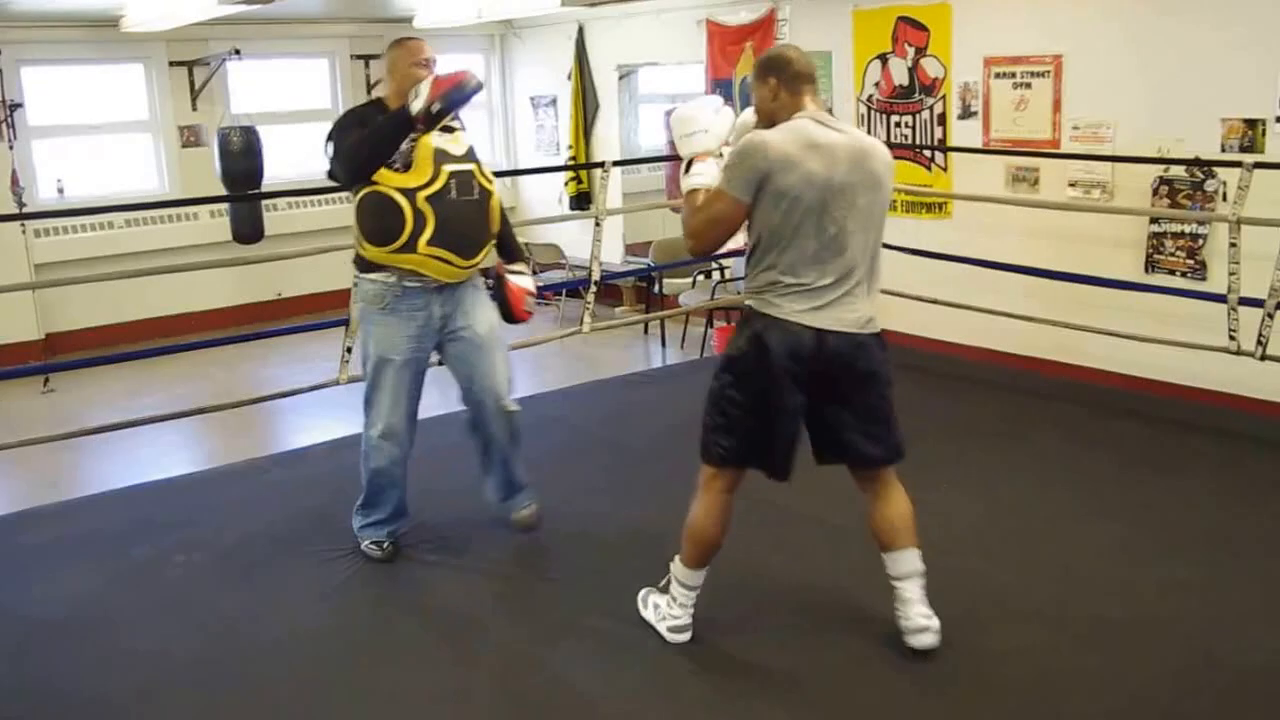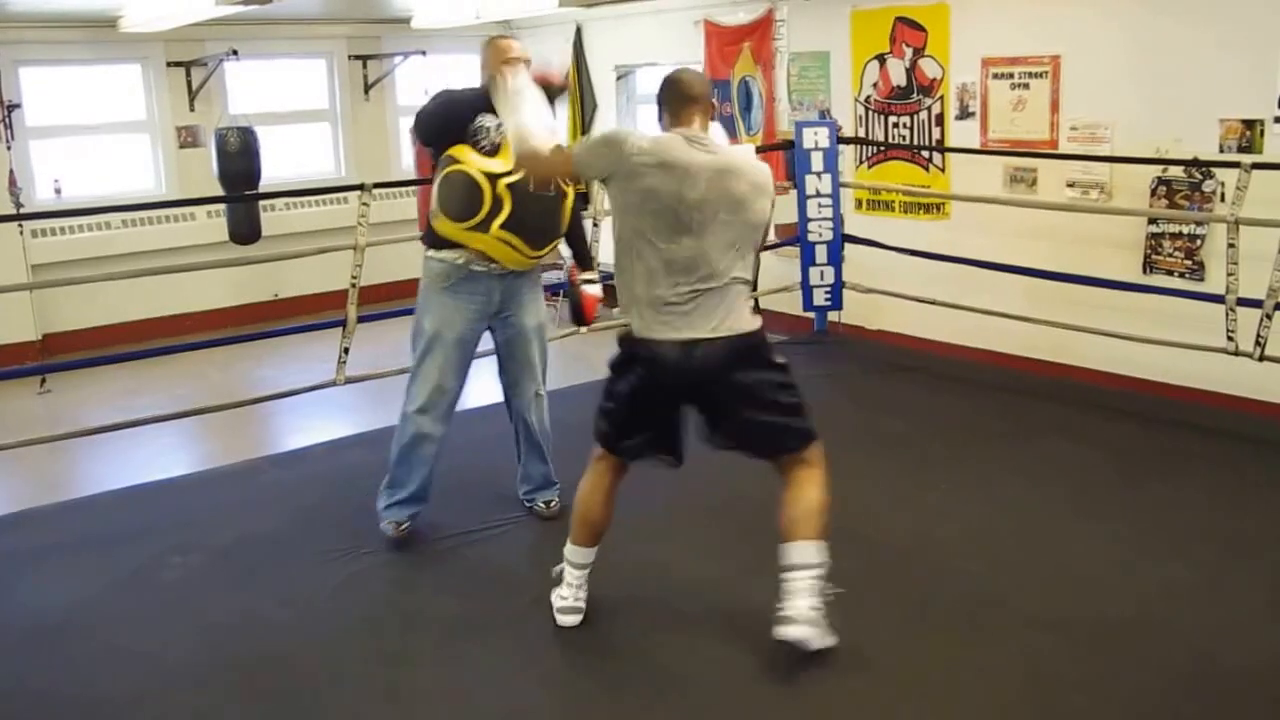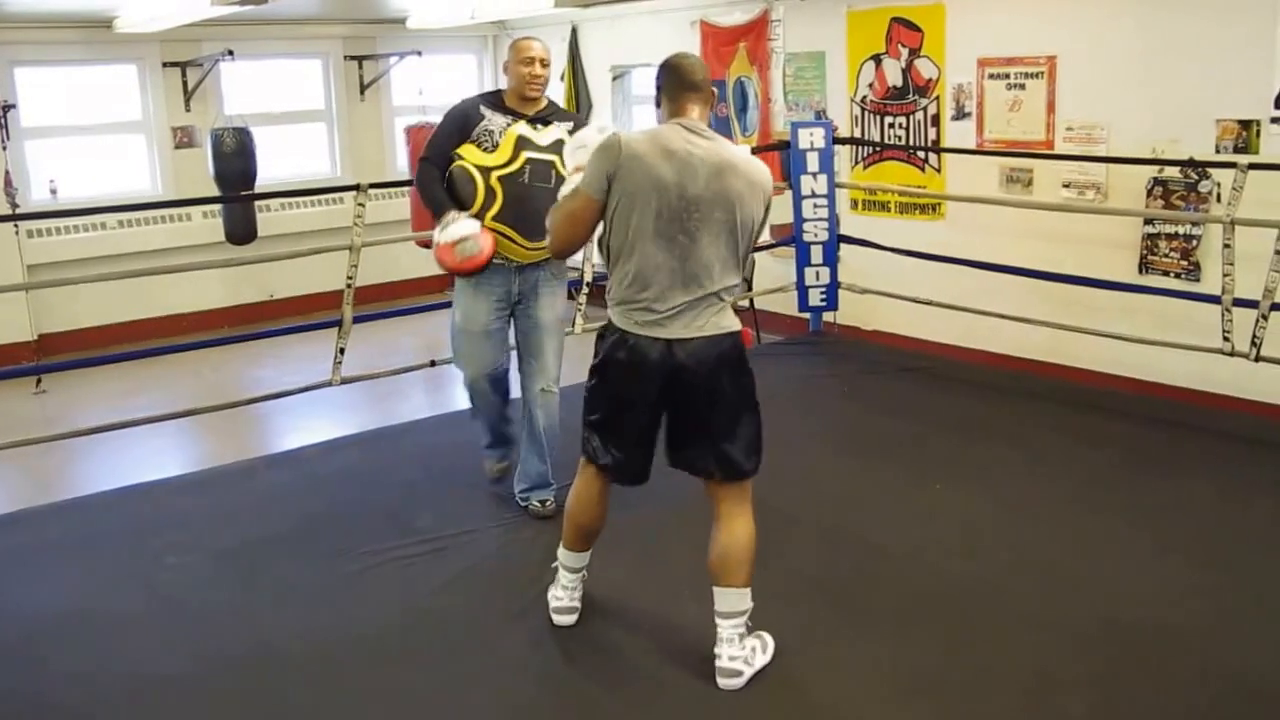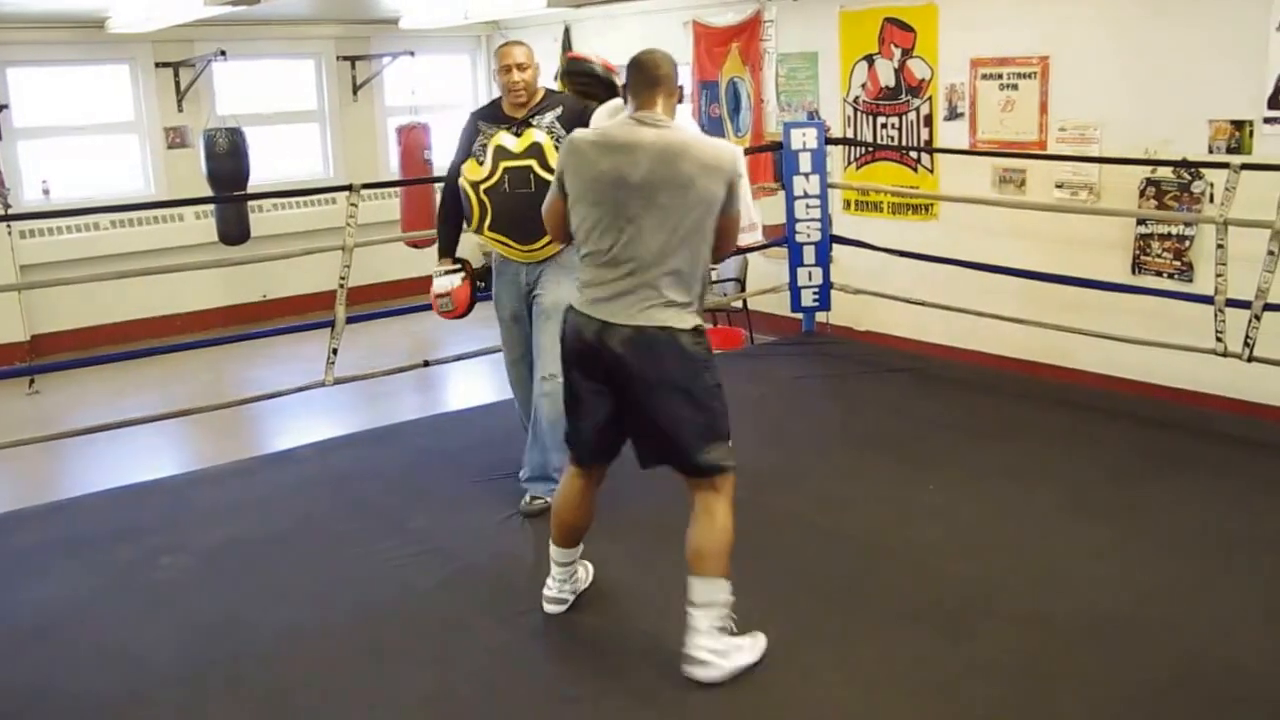
dt=0.4s
person 1, frame 1
left shoulder: (760, 150)
right shoulder: (875, 152)
left elbow: (700, 236)
left wrist: (698, 162)
left hip: (775, 335)
right hip: (855, 340)
left knee: (717, 478)
right knee: (880, 474)
left ankle: (675, 607)
right ankle: (915, 611)
person 1, frame 2
left shoulder: (625, 151)
right shoulder: (756, 172)
left elbow: (533, 160)
left hip: (651, 347)
right hip: (734, 346)
left knee: (607, 462)
right knee: (804, 463)
left ankle: (572, 591)
right ankle: (801, 609)
person 1, frame 3
left shoulder: (620, 150)
right shoulder: (754, 173)
left elbow: (560, 243)
left wrist: (576, 184)
left hip: (630, 344)
right hip: (713, 348)
left knee: (596, 471)
right knee: (732, 496)
left ankle: (566, 593)
right ankle: (733, 646)
person 1, frame 4
left shoulder: (581, 147)
right shoulder: (717, 159)
left elbow: (557, 230)
right elbow: (722, 247)
left hip: (588, 329)
right hip: (665, 339)
left knee: (583, 467)
right knee: (713, 483)
left ankle: (561, 581)
right ankle: (708, 638)
person 2, frame 1
left shoulder: (450, 126)
right shoulder: (365, 127)
left elbow: (484, 197)
right elbow: (347, 162)
left wrist: (513, 258)
right wrist: (411, 108)
left hip: (464, 290)
right hip: (395, 297)
left knee: (494, 398)
right knee: (389, 422)
left ankle: (514, 493)
right ankle: (378, 521)
person 2, frame 2
right shoulder: (461, 108)
left elbow: (564, 201)
right elbow: (427, 128)
left wrist: (584, 265)
left hip: (522, 279)
right hip: (458, 276)
left knee: (529, 390)
right knee: (432, 392)
left ankle: (539, 485)
right ankle: (400, 503)
person 2, frame 3
left shoulder: (570, 127)
right shoulder: (471, 113)
right elbow: (428, 167)
right wrist: (447, 215)
left hip: (546, 271)
right hip: (484, 269)
left knee: (542, 382)
right knee: (482, 369)
left ankle: (535, 483)
right ankle: (500, 444)
person 2, frame 4
left shoulder: (570, 111)
right shoulder: (479, 125)
right elbow: (456, 191)
right wrist: (446, 261)
left hip: (564, 261)
right hip: (507, 265)
left knee: (550, 371)
right knee: (522, 370)
left ankle: (542, 477)
right ankle: (546, 458)
